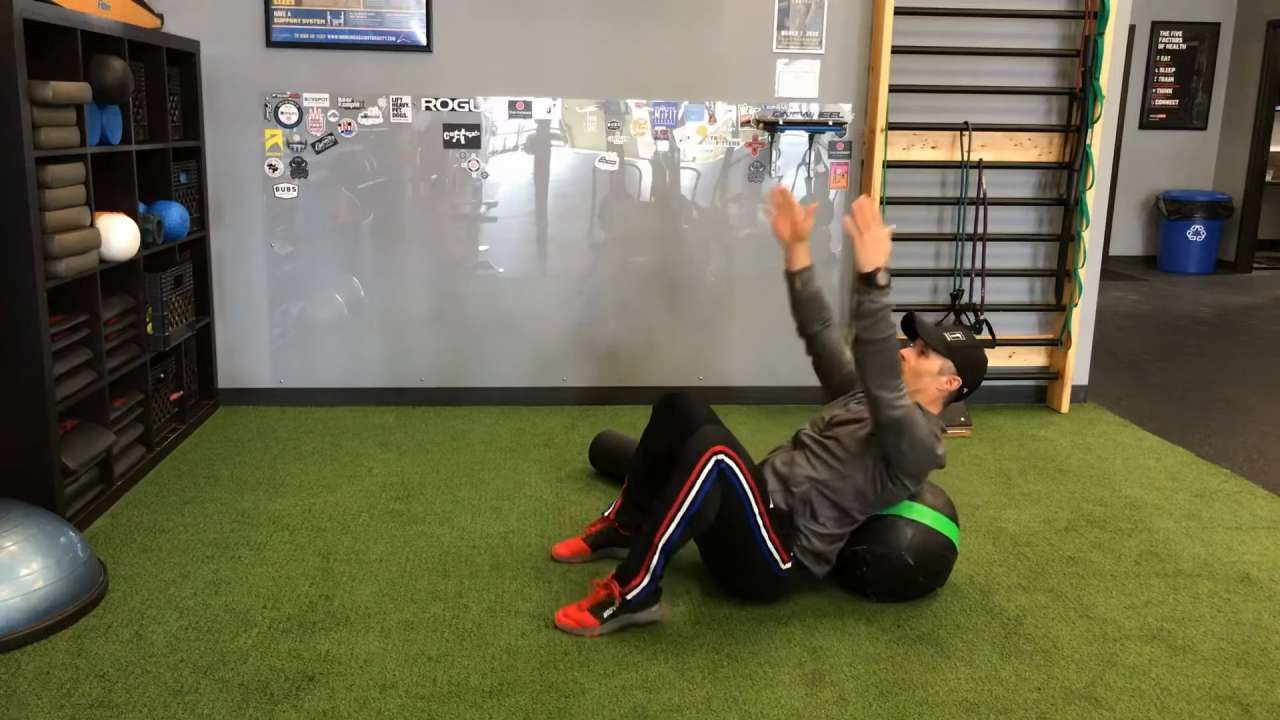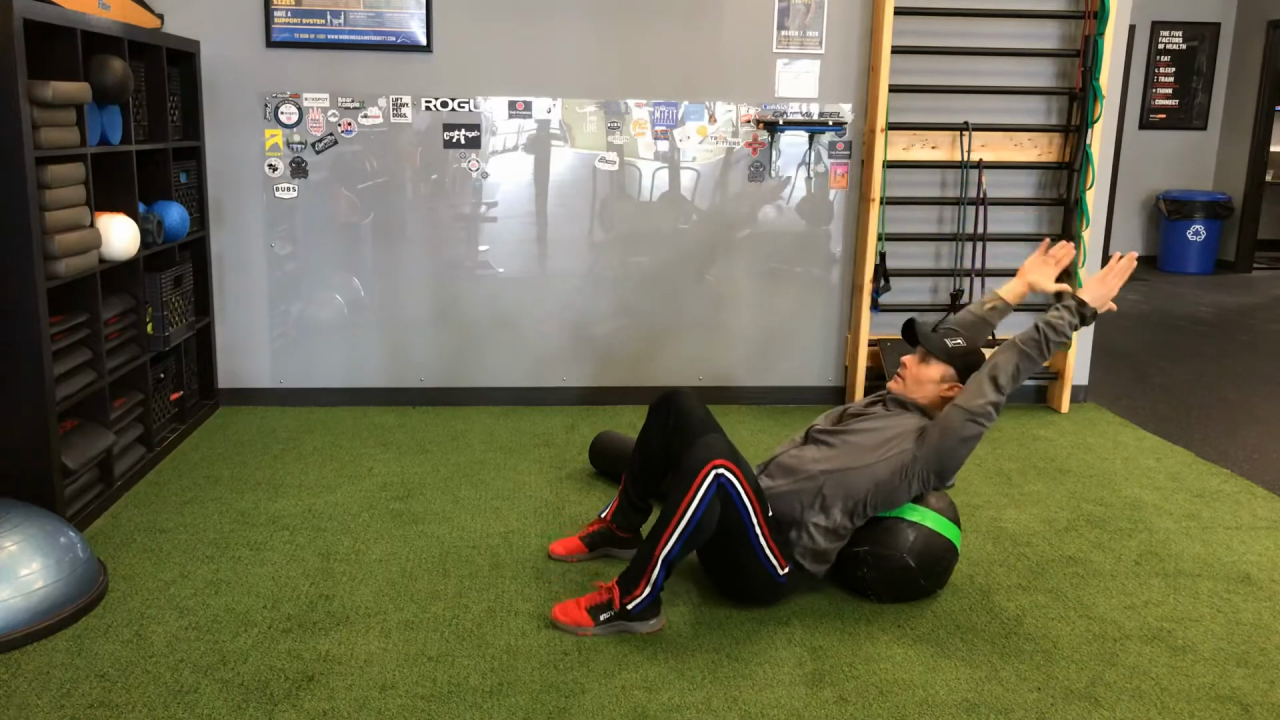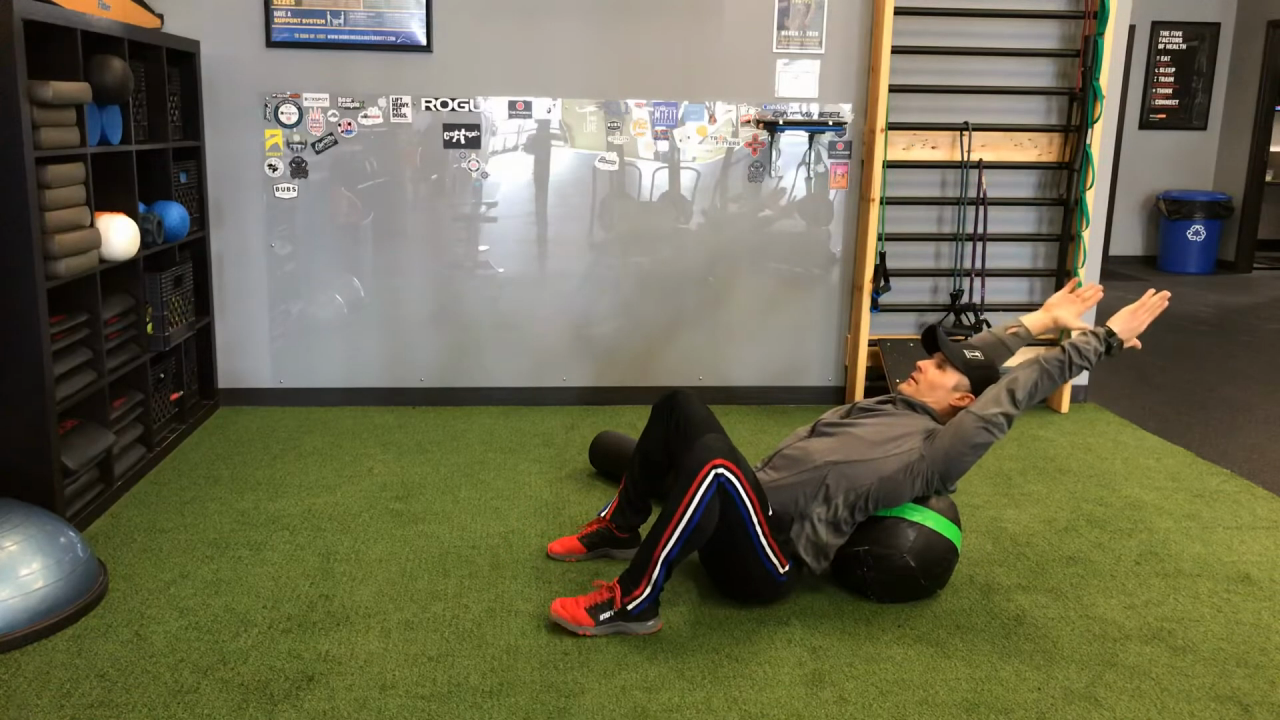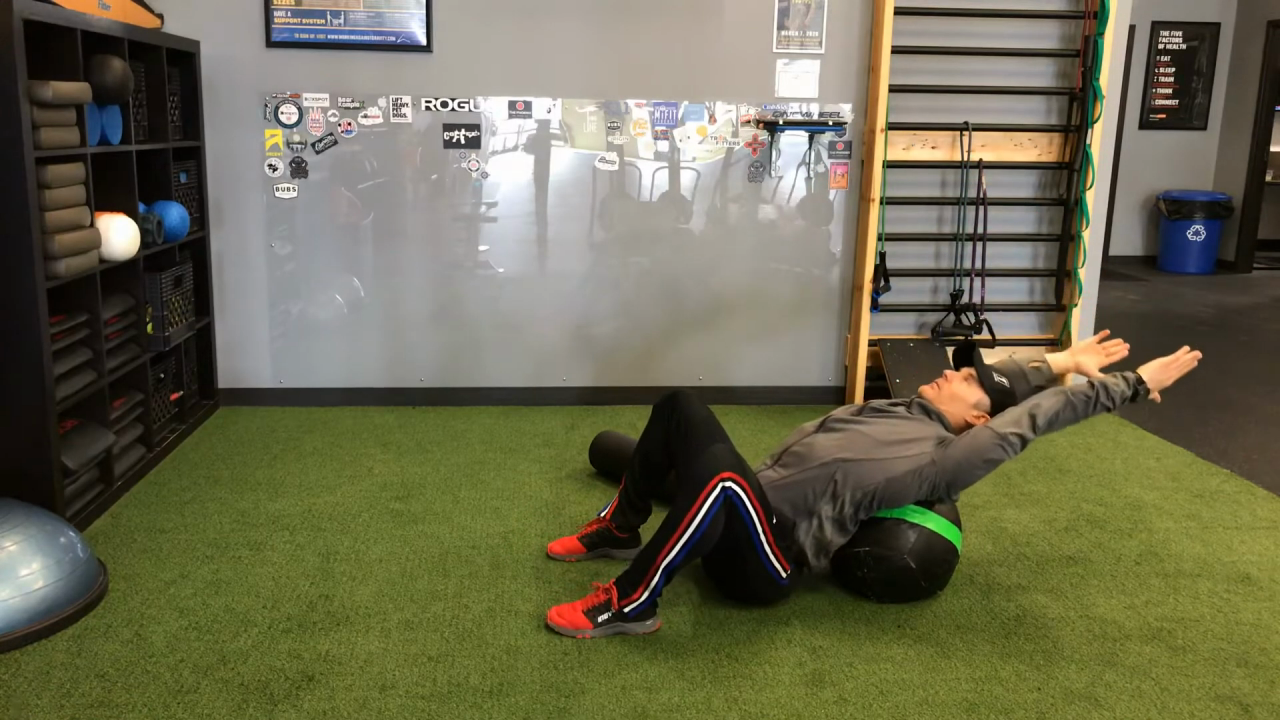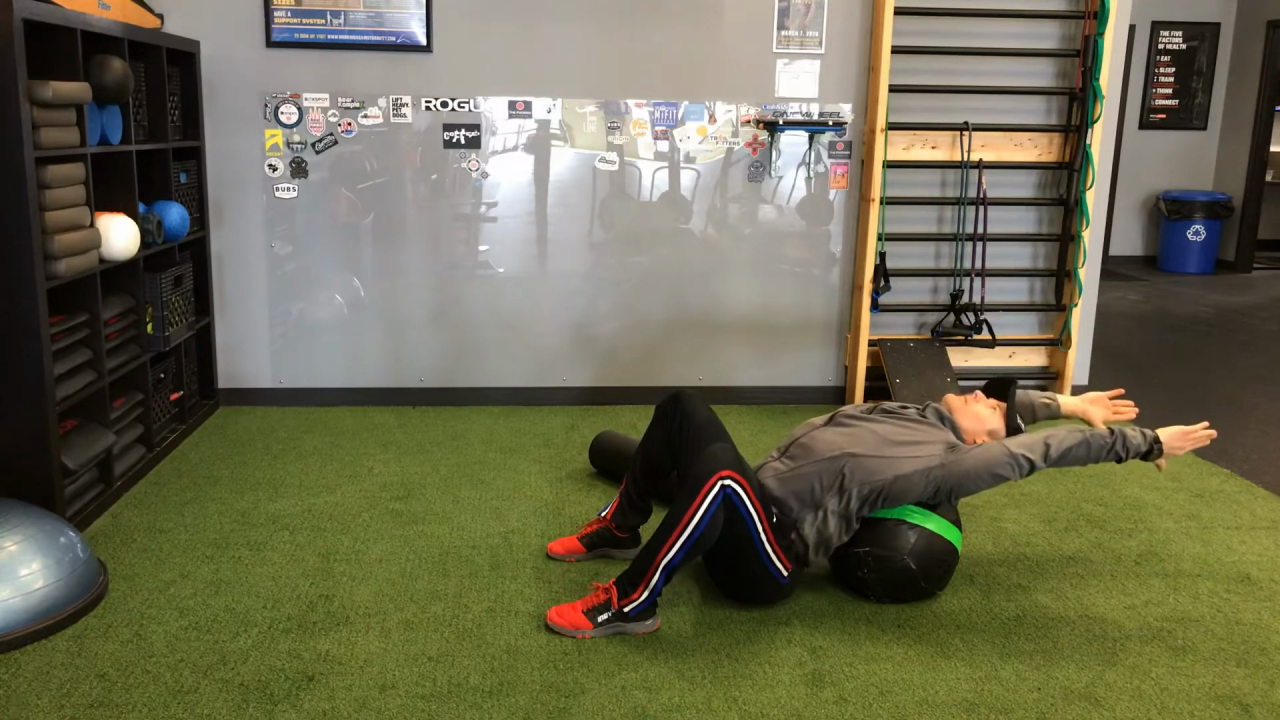
dt=1s
person 1, frame 1
left shoulder: (917, 444)
right shoulder: (864, 394)
left elbow: (887, 383)
right elbow: (819, 334)
left wrist: (872, 275)
right wrist: (797, 250)
left hip: (768, 558)
right hip: (750, 513)
left knee: (710, 450)
right knee: (681, 407)
left ankle: (632, 593)
right ankle: (623, 530)
person 1, frame 2
left shoulder: (930, 446)
right shoulder: (890, 403)
left elbow: (999, 376)
right elbow: (950, 341)
left wrist: (1077, 306)
right wrist: (1017, 288)
left hip: (766, 559)
right hip: (747, 514)
left knee: (712, 462)
right knee: (677, 406)
left ankle: (632, 603)
right ankle: (620, 529)
person 1, frame 3
left shoulder: (934, 450)
right shoulder: (891, 407)
left elbow: (1013, 393)
right elbow: (965, 356)
left wrist: (1103, 338)
right wrist: (1039, 319)
left hip: (766, 557)
right hip: (742, 512)
left knee: (709, 459)
right knee: (679, 407)
left ankle: (631, 603)
right ankle: (619, 530)
person 1, frame 4
left shoulder: (945, 457)
right shoulder: (906, 410)
left elbow: (1029, 420)
right elbow: (984, 373)
left wrist: (1132, 383)
right wrist: (1060, 361)
left hip: (766, 556)
right hip: (745, 508)
left knee: (716, 472)
right knee: (679, 406)
left ankle: (629, 604)
right ankle: (618, 530)
person 1, frame 5
left shoulder: (951, 461)
right shoulder: (919, 417)
left elbow: (1038, 451)
right elbow: (999, 392)
left wrist: (1147, 442)
right wrist: (1068, 402)
left hip: (766, 552)
right hip: (747, 504)
left knee: (716, 473)
right knee: (682, 407)
left ankle: (629, 603)
right ankle: (619, 530)
